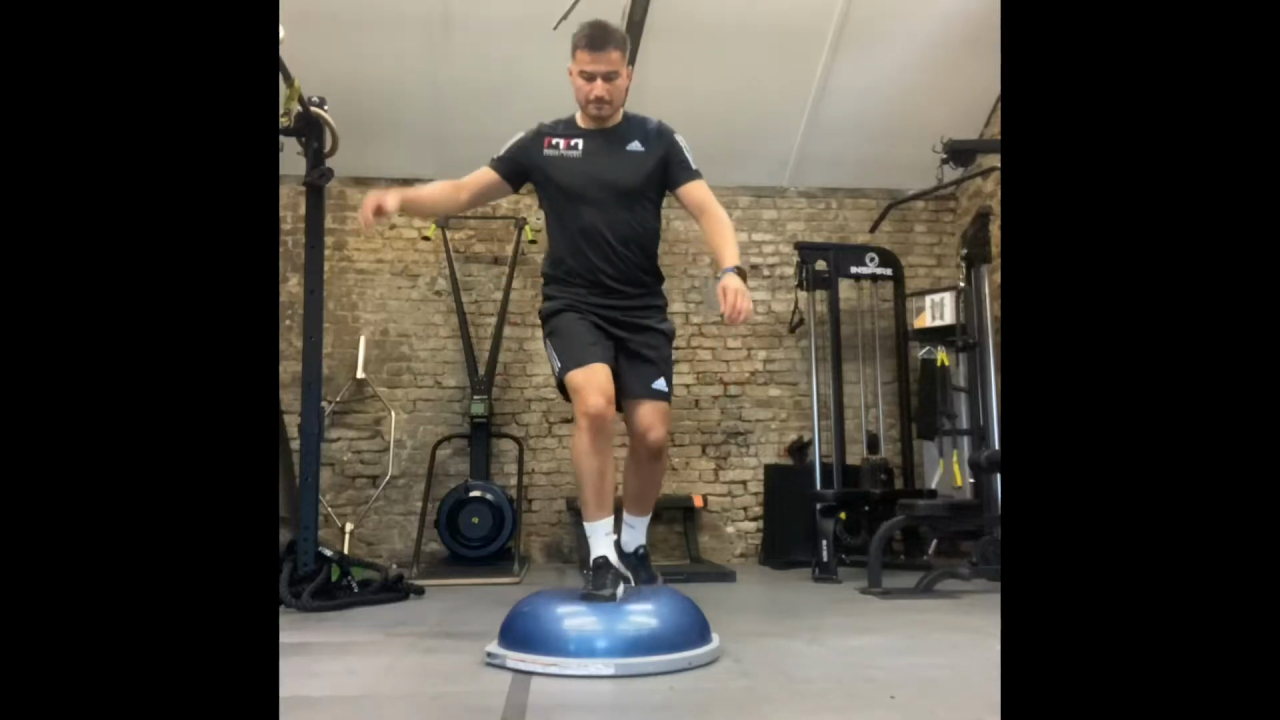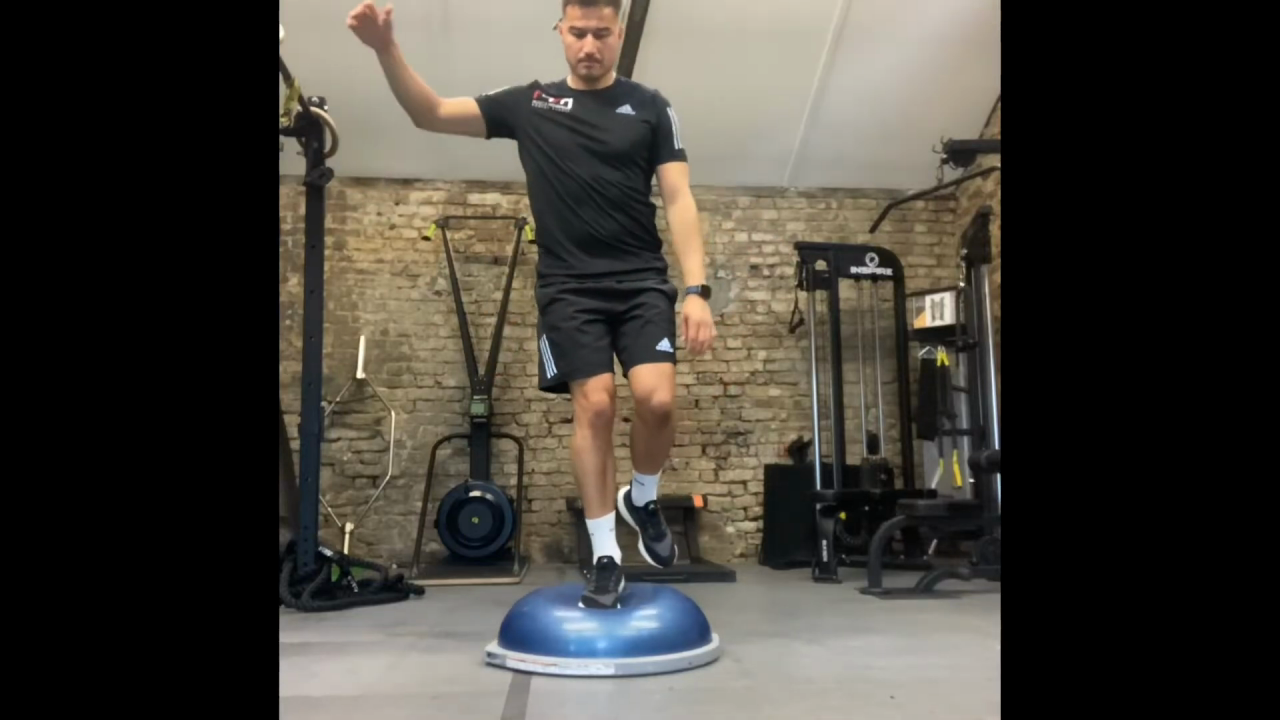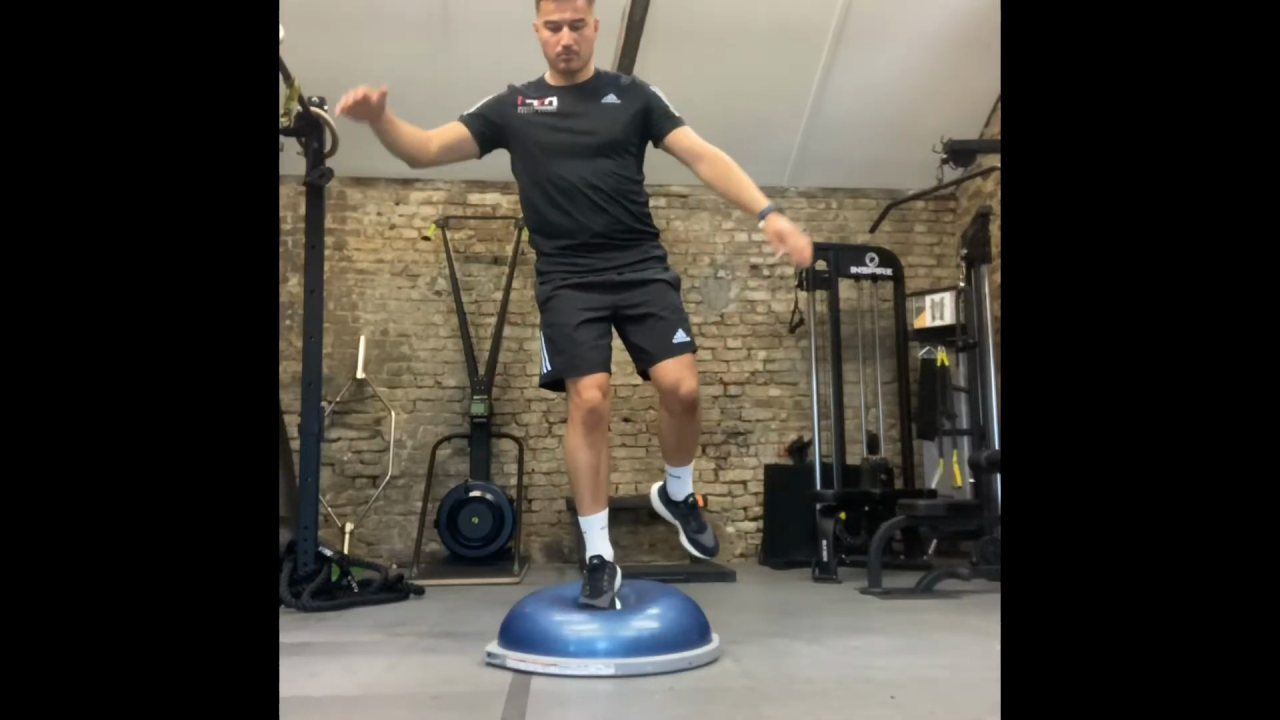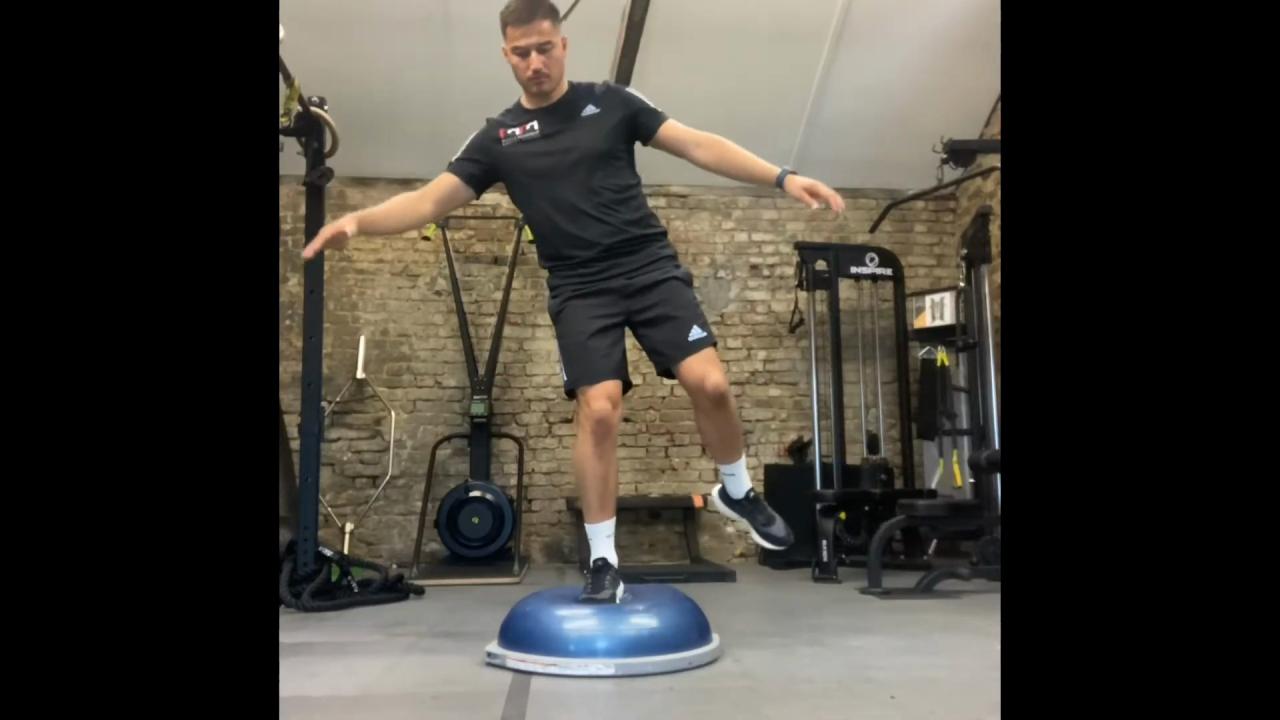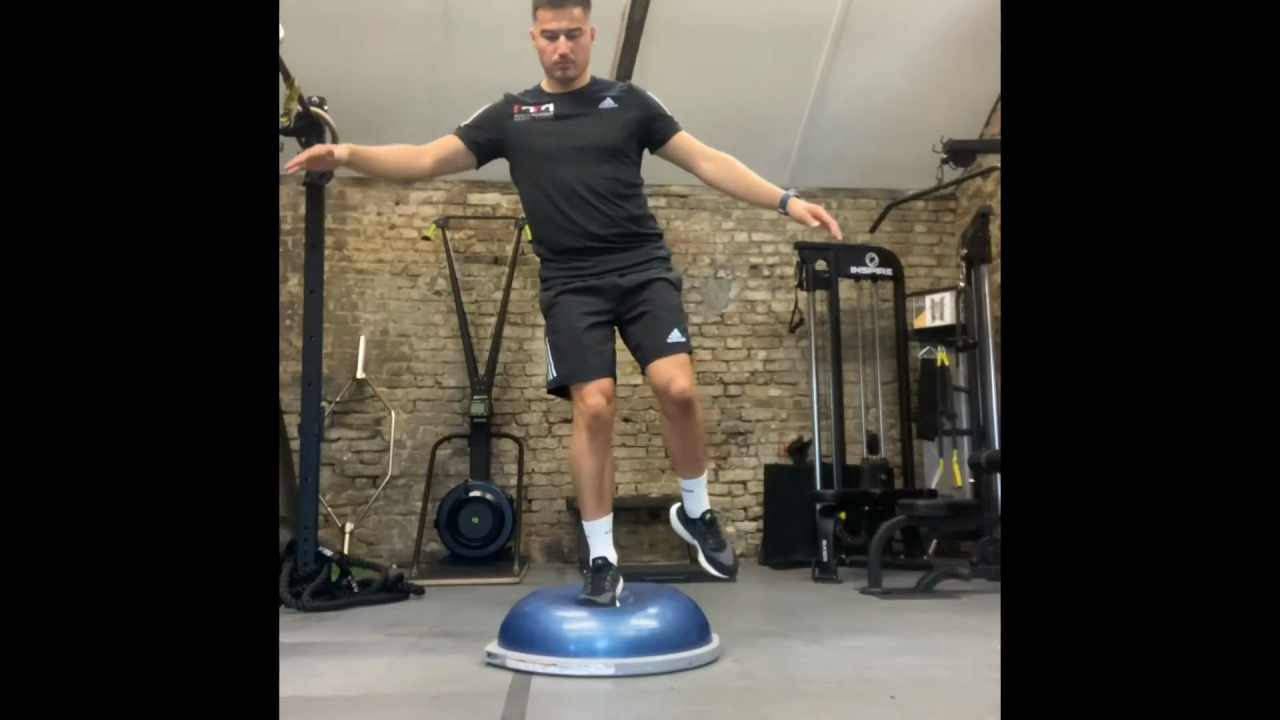
dt=1s
person 1, frame 1
left shoulder: (657, 140)
right shoulder: (541, 143)
left elbow: (707, 211)
right elbow: (464, 192)
left wrist: (730, 269)
right wrist: (403, 197)
left hip: (641, 308)
right hip: (573, 304)
left knee: (651, 434)
right knee: (595, 406)
left ankle: (633, 544)
right ankle: (601, 556)
person 1, frame 2
left shoulder: (650, 108)
right shoulder: (528, 103)
left elbow: (679, 200)
right elbow: (430, 113)
left wrist: (697, 290)
left hip: (641, 279)
right hip: (569, 284)
left knee: (656, 400)
right knee: (594, 406)
left ankle: (644, 500)
right ankle: (605, 556)
person 1, frame 3
left shoulder: (633, 95)
right shoulder: (513, 106)
left elbow: (702, 156)
right elbow: (425, 149)
left wrist: (766, 213)
right wrist: (379, 117)
left hip: (642, 267)
right hip: (568, 279)
left knee: (681, 389)
right knee: (589, 402)
left ankle: (677, 493)
right ankle: (599, 556)
person 1, frame 4
left shoulder: (613, 101)
right shoulder: (498, 138)
left elbow: (695, 145)
right elbow: (429, 200)
left wrist: (782, 177)
right wrist: (358, 221)
left hip: (651, 267)
right hip: (579, 288)
left knee: (709, 384)
right knee: (598, 411)
left ankle: (738, 492)
right ankle: (603, 561)
person 1, frame 5
left shoulder: (629, 101)
right shoulder: (510, 115)
left elbow: (705, 160)
right elbow: (426, 160)
left wrist: (786, 200)
right wrist: (348, 153)
left hip: (643, 267)
right hip: (572, 281)
left knee: (677, 389)
right knee: (593, 408)
left ankle: (695, 512)
right ankle: (601, 558)
